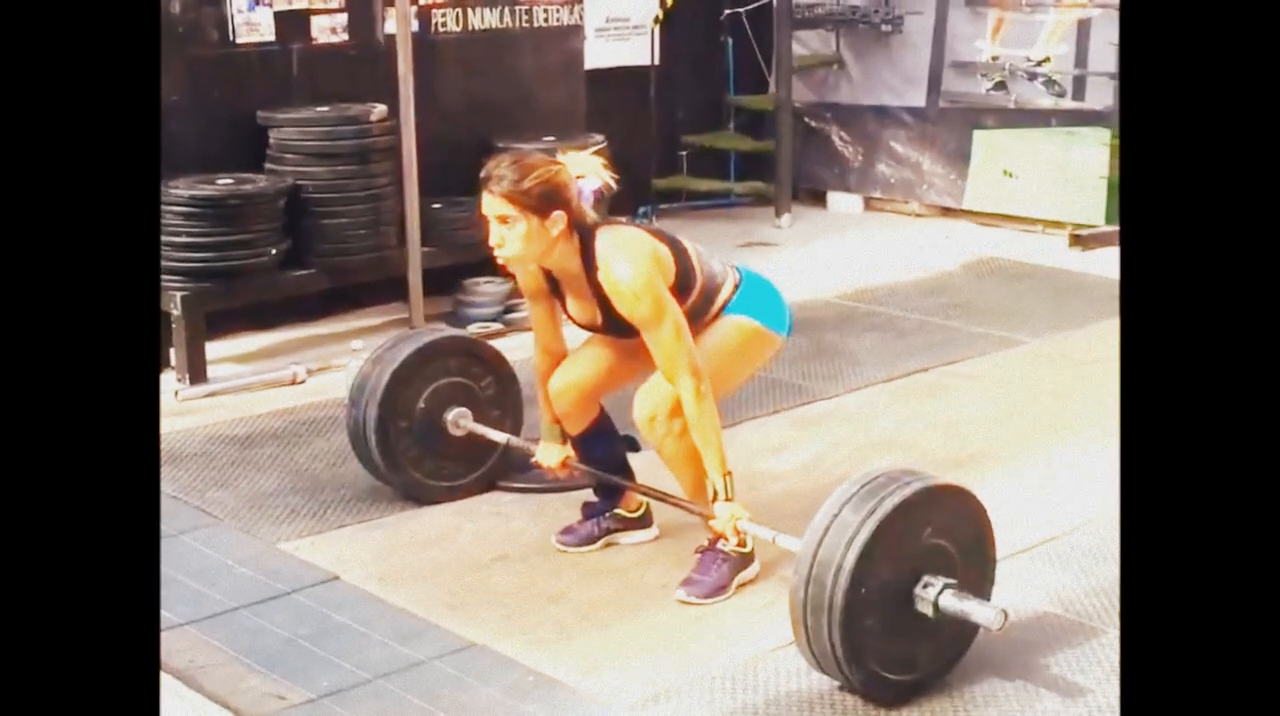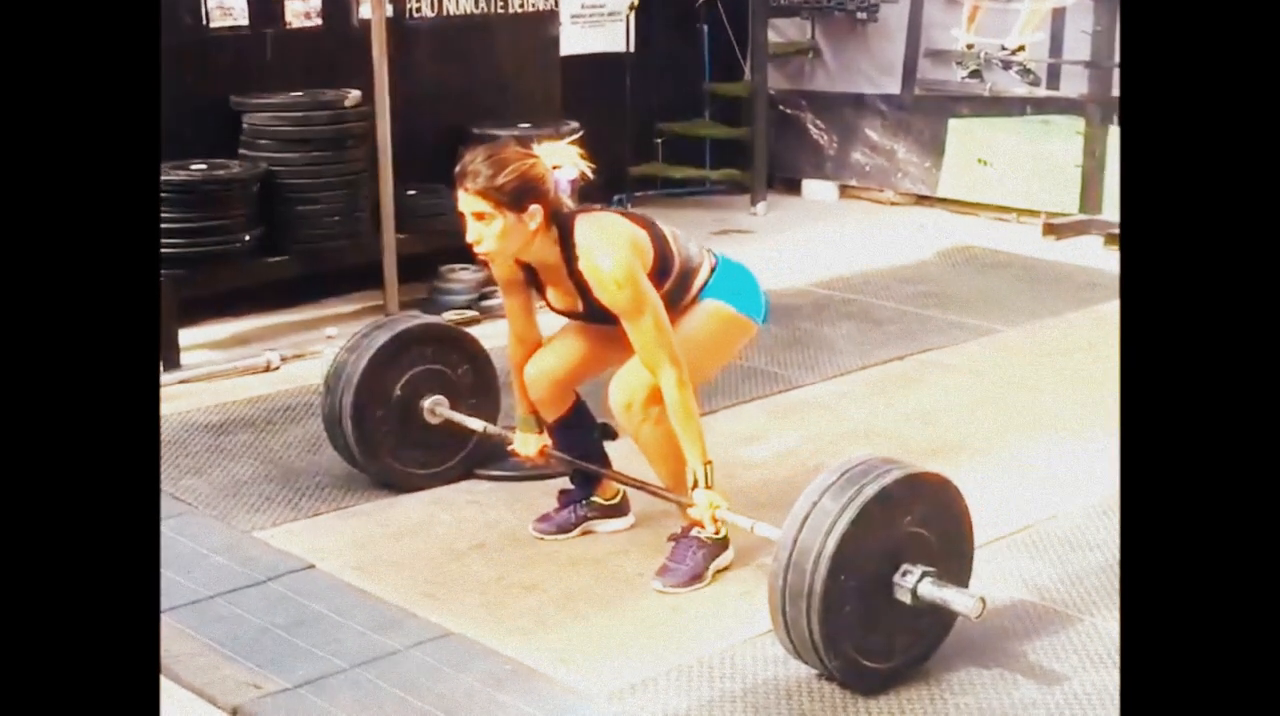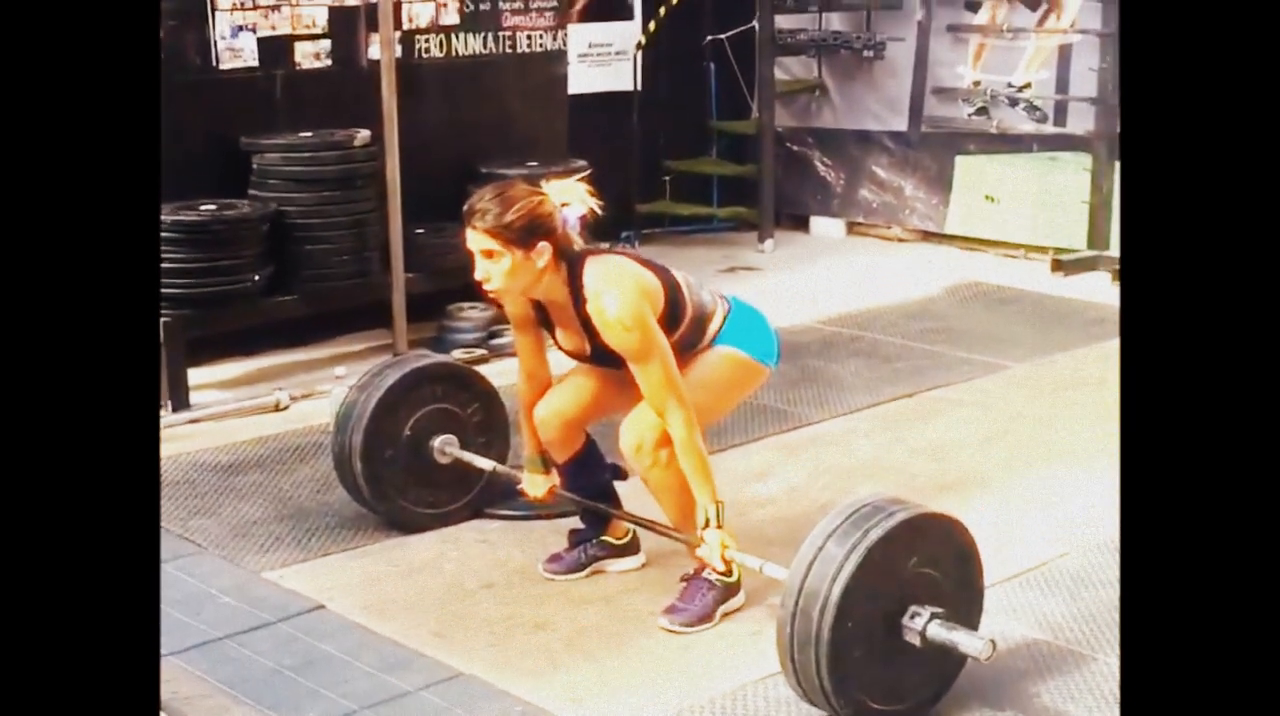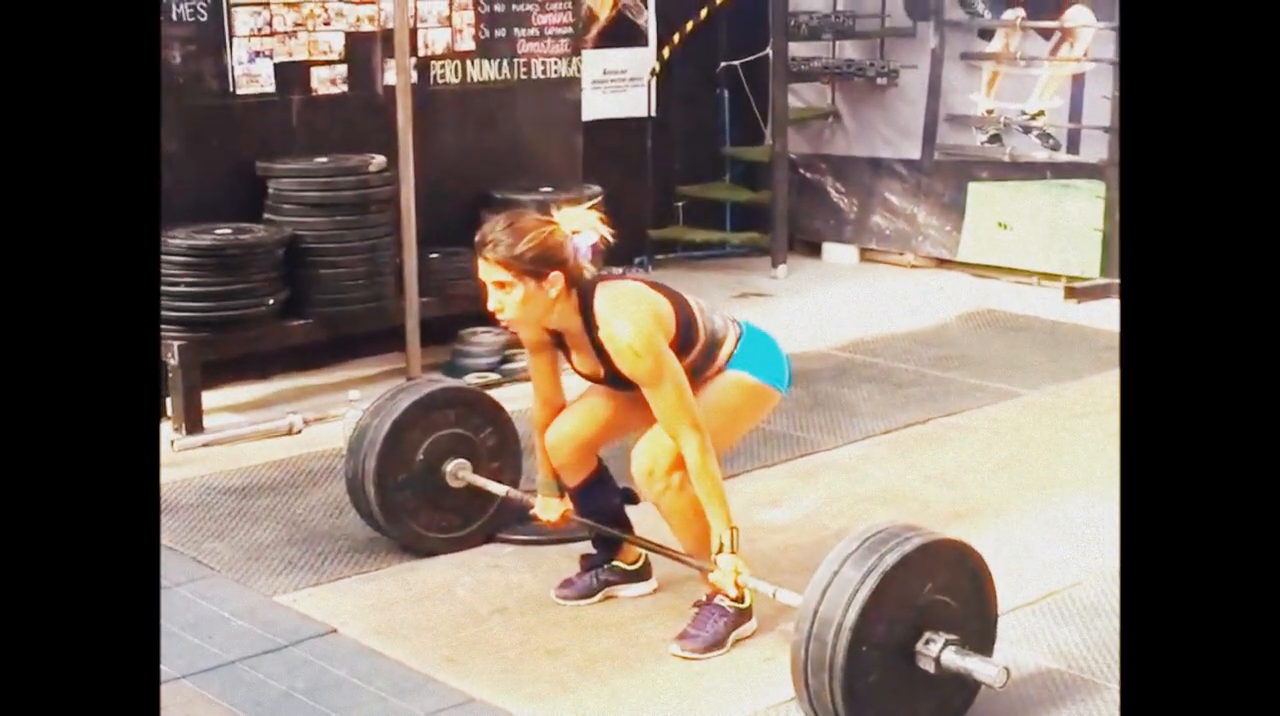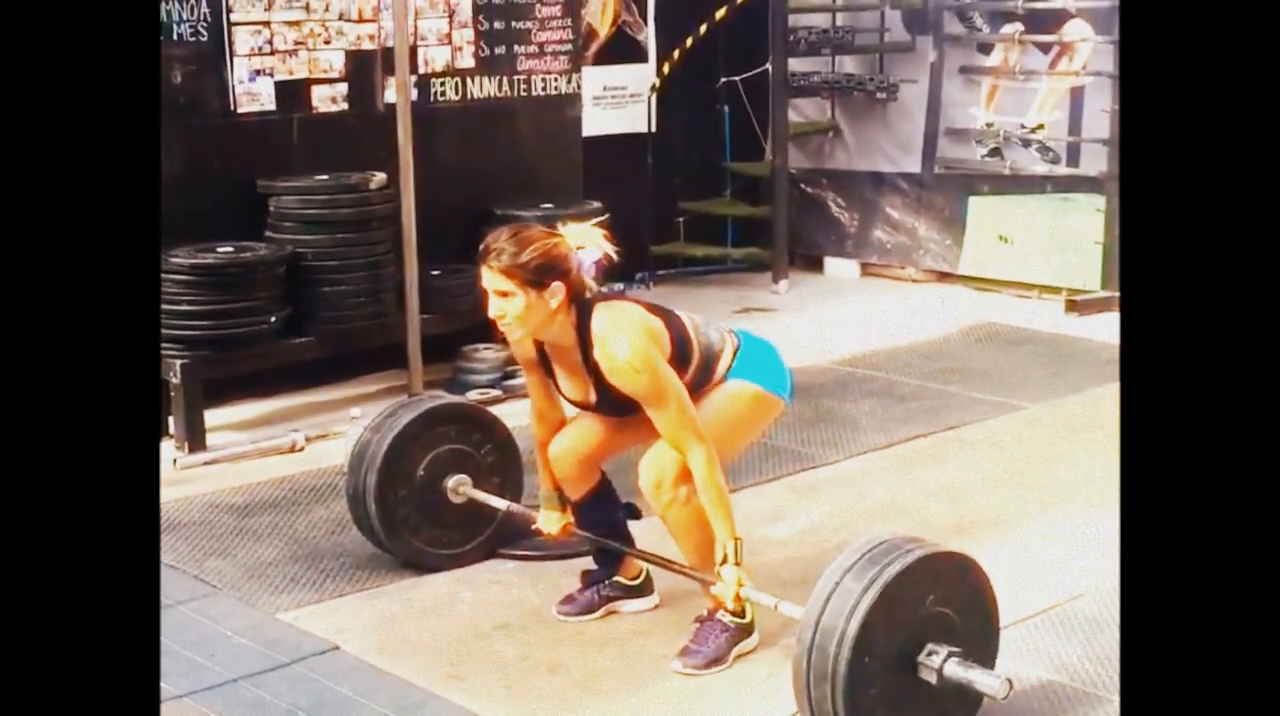
dt=1s
person 1, frame 1
left shoulder: (622, 269)
right shoulder: (532, 262)
left elbow: (690, 383)
right elbow: (548, 352)
left wrist: (723, 492)
right wrist: (552, 434)
left hip: (744, 310)
right hip: (679, 311)
left knee: (655, 408)
right knee: (567, 387)
left ankle: (730, 544)
right ankle: (625, 508)
person 1, frame 2
left shoulder: (601, 259)
right shoulder: (509, 254)
left elbow: (668, 372)
right elbow: (523, 342)
left wrist: (701, 480)
right wrist: (527, 423)
left hip: (720, 295)
right hip: (657, 298)
left knee: (631, 394)
right knee: (542, 376)
left ankle: (703, 530)
right ankle: (601, 496)
person 1, frame 3
left shoulder: (610, 301)
right shoulder: (521, 292)
left elbow: (676, 414)
right elbow: (532, 381)
left wrist: (711, 519)
right wrist: (535, 463)
left hip: (733, 339)
right hip: (668, 341)
left knee: (641, 437)
right knee: (553, 417)
left ankle: (717, 572)
right ankle: (610, 536)
person 1, frame 4
left shoulder: (622, 326)
right shoulder: (536, 316)
left elbow: (691, 437)
right elbow: (546, 406)
left wrist: (725, 544)
right wrist: (548, 488)
left hip: (744, 364)
right hip: (678, 365)
left knee: (653, 463)
right knee: (565, 440)
left ankle: (729, 600)
right ankle: (622, 561)
person 1, frame 5
left shoulder: (618, 346)
right shoulder: (528, 335)
left elbow: (696, 449)
right elbow: (546, 421)
left wrist: (728, 555)
right wrist: (551, 501)
left hip: (745, 373)
right hip: (680, 377)
left knee: (661, 474)
right knee: (568, 454)
left ankle: (730, 614)
right ankle: (624, 576)
